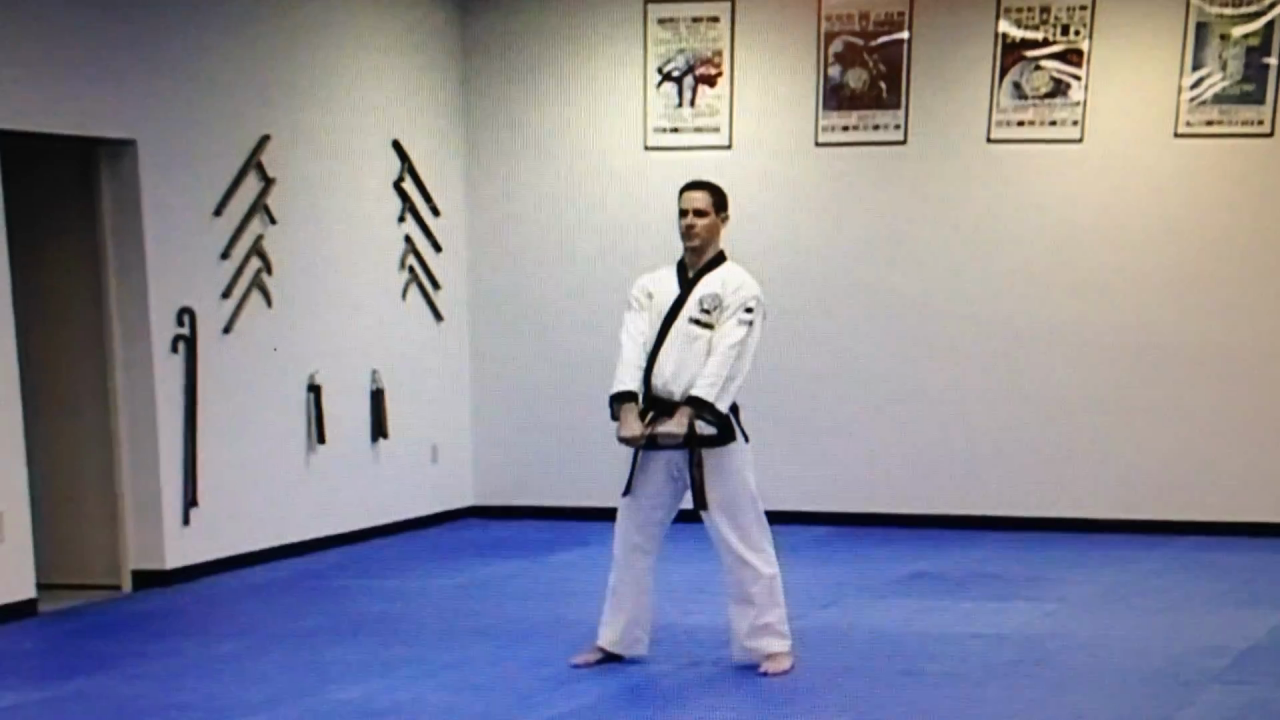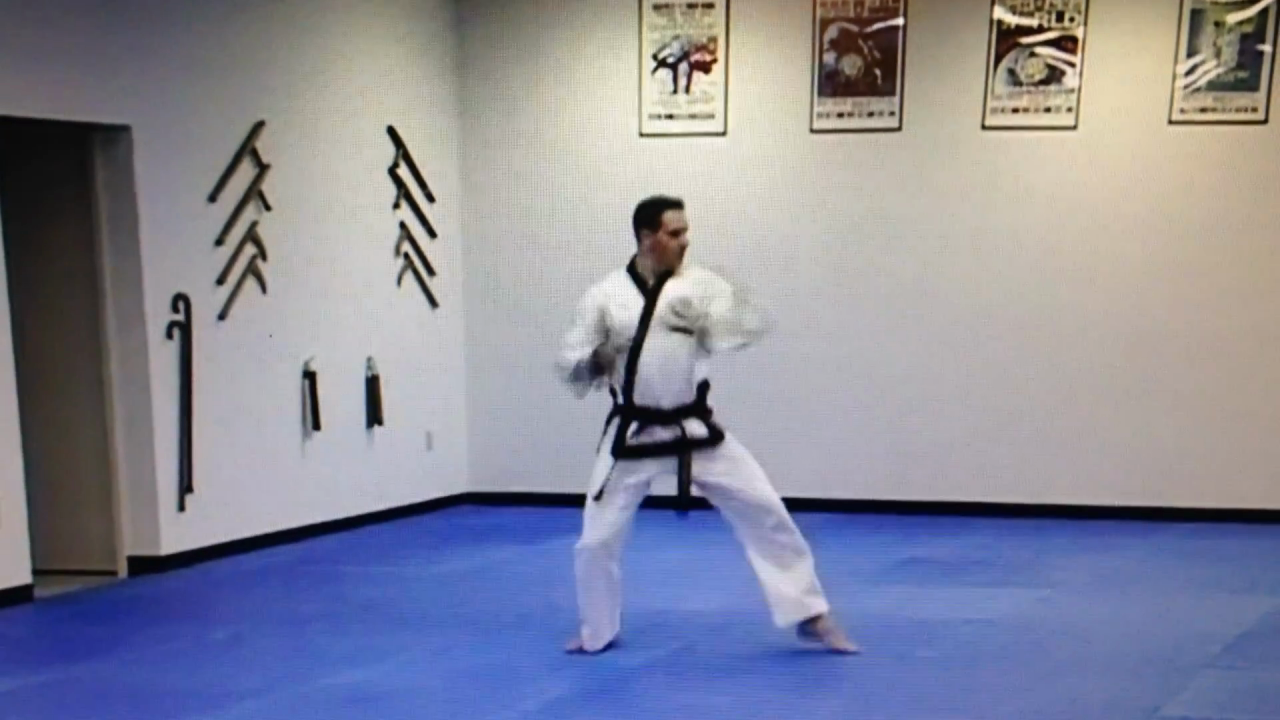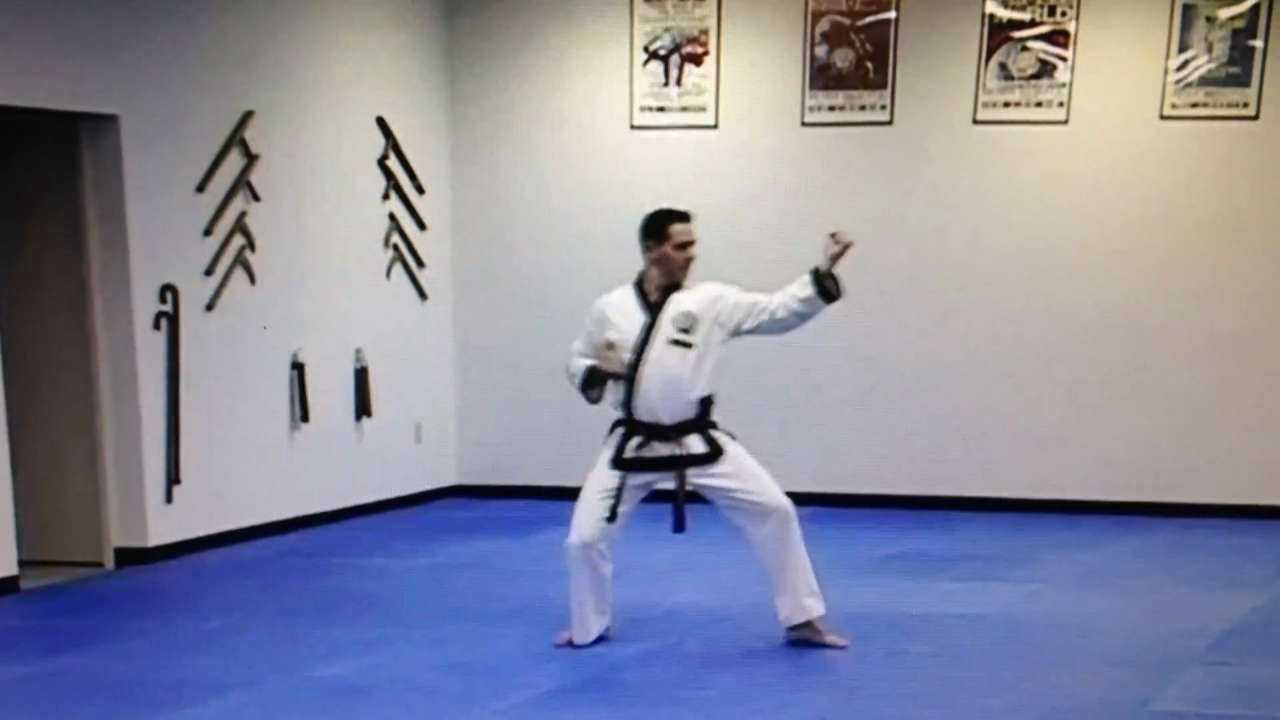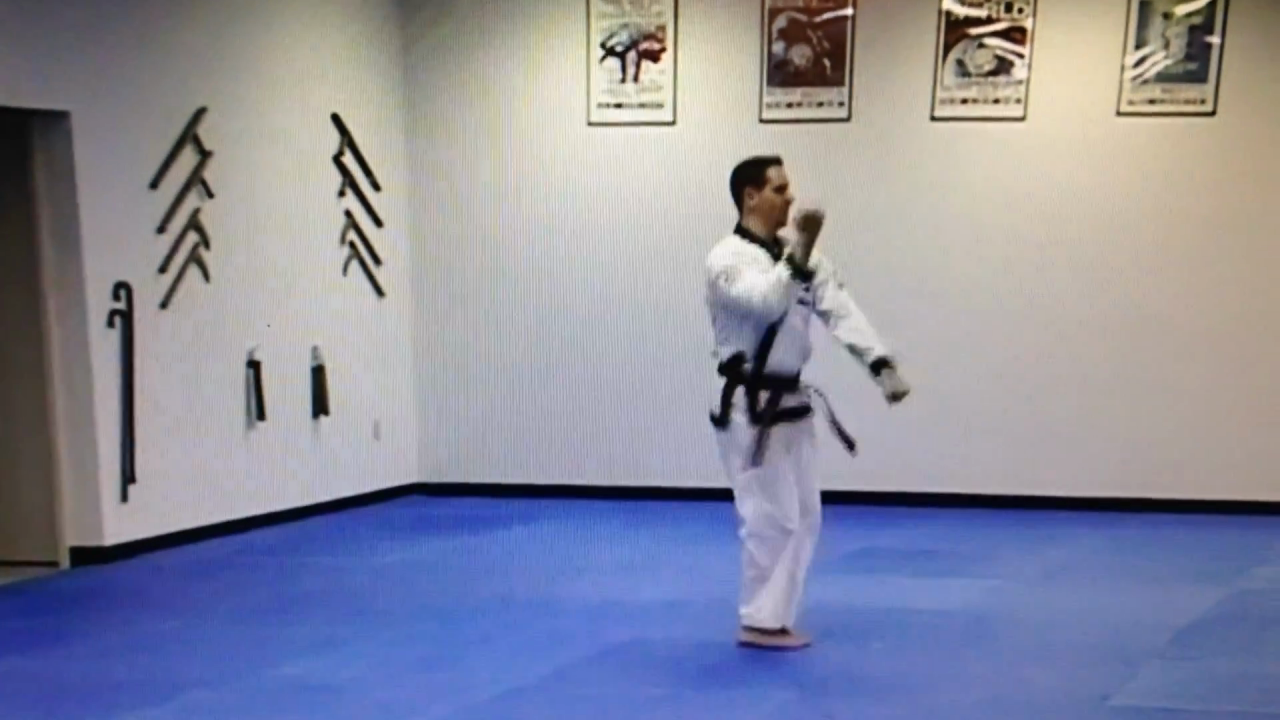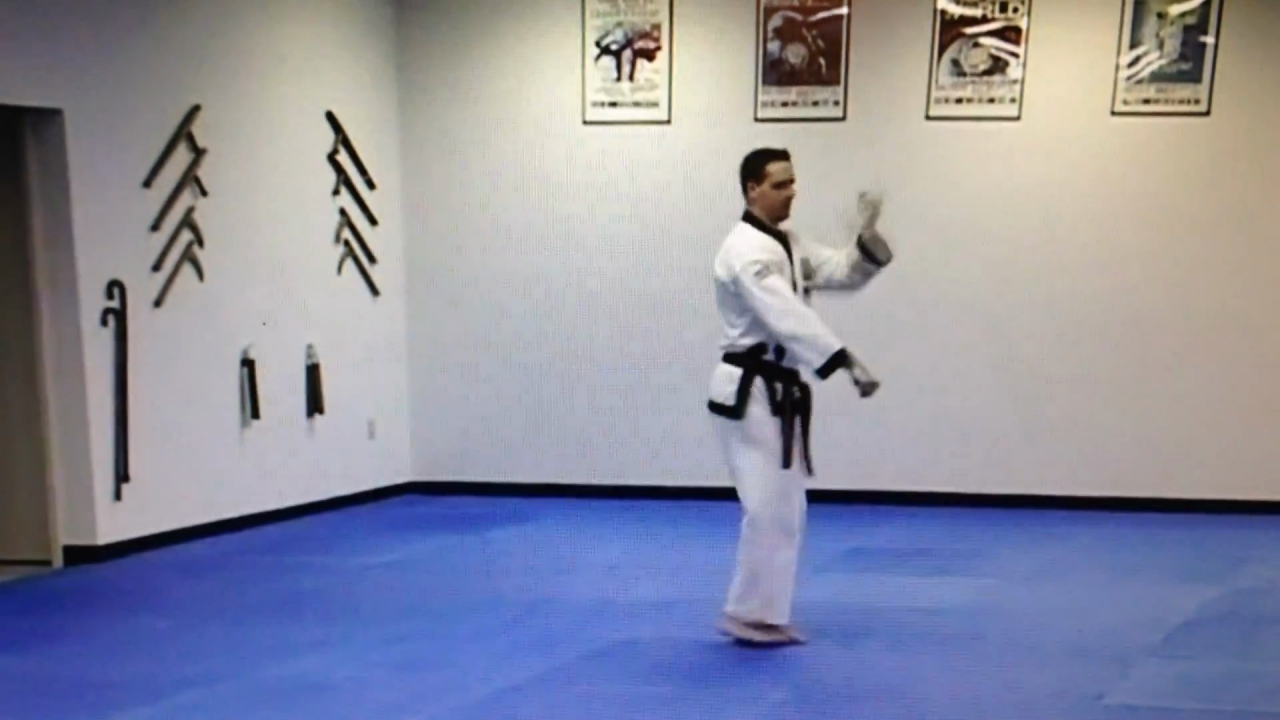
dt=1s
person 1, frame 1
left shoulder: (739, 287)
right shoulder: (649, 285)
left elbow: (726, 361)
right elbow: (632, 350)
left wrist: (685, 415)
right wrist: (627, 410)
left hip: (711, 433)
right hip: (654, 432)
left knee: (742, 541)
right knee: (633, 538)
left ankle: (771, 644)
right ankle: (615, 639)
person 1, frame 2
left shoulder: (700, 284)
right shoulder: (604, 295)
left elbow: (746, 324)
right elbow: (573, 366)
left wrist: (708, 328)
right wrist: (598, 361)
left hip: (696, 430)
right hip: (632, 435)
left knee: (765, 511)
right knee: (597, 538)
left ankle: (811, 616)
right ankle: (597, 631)
person 1, frame 3
left shoulder: (711, 301)
right shoulder: (609, 308)
left elbow: (778, 310)
right elbow: (578, 363)
left wrist: (824, 271)
right wrist: (599, 373)
left hip: (699, 442)
right hip: (633, 445)
left knee: (773, 510)
right knee: (587, 535)
left ankle: (802, 619)
right ankle: (589, 625)
person 1, frame 4
left shoulder: (801, 253)
right shoulder: (726, 258)
left elbow: (841, 312)
right elbow: (766, 303)
left wrist: (883, 366)
right wrist: (799, 253)
left hip: (789, 402)
right hip: (747, 406)
left knee: (803, 516)
right knee: (772, 518)
left ankle: (774, 616)
right ankle: (761, 620)
person 1, frame 5
left shoulder: (785, 245)
right shoulder: (745, 249)
left elbow: (842, 274)
right elbow: (786, 320)
left wrist: (866, 241)
right wrist: (848, 364)
left hip: (780, 393)
right hip: (749, 393)
left knee: (787, 512)
right knee: (769, 509)
left ankle: (765, 613)
right ankle: (748, 613)
